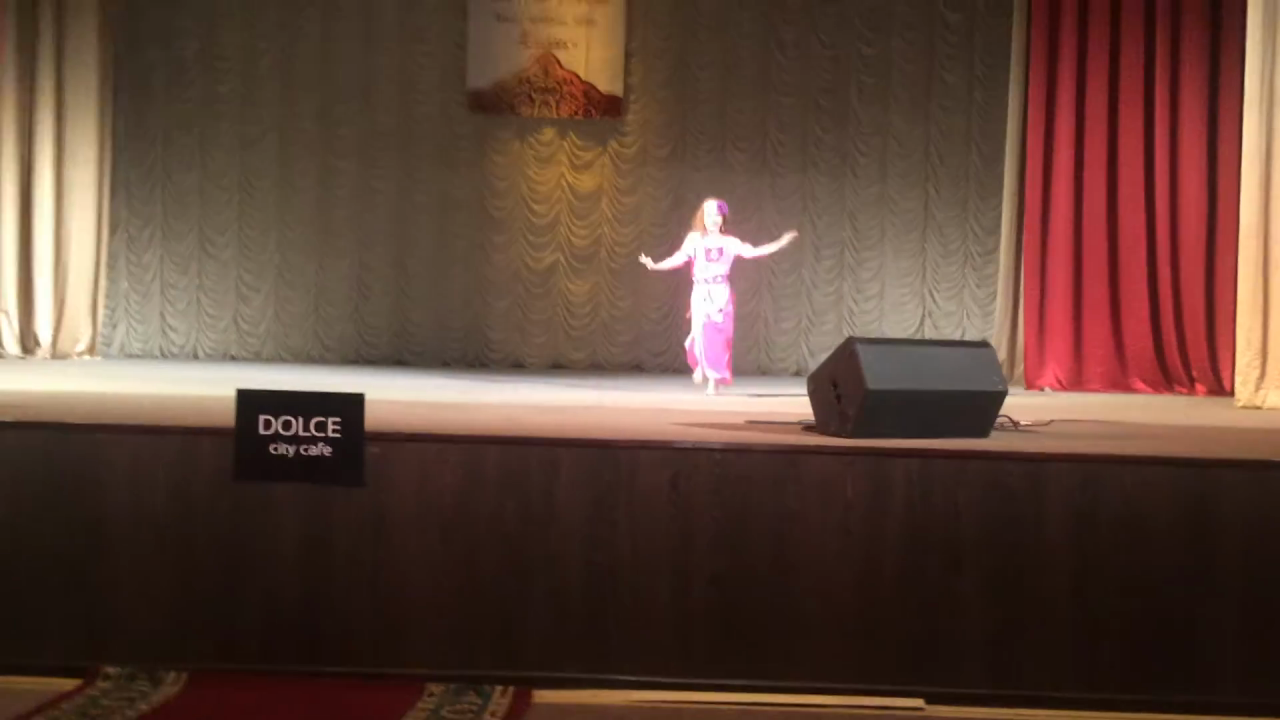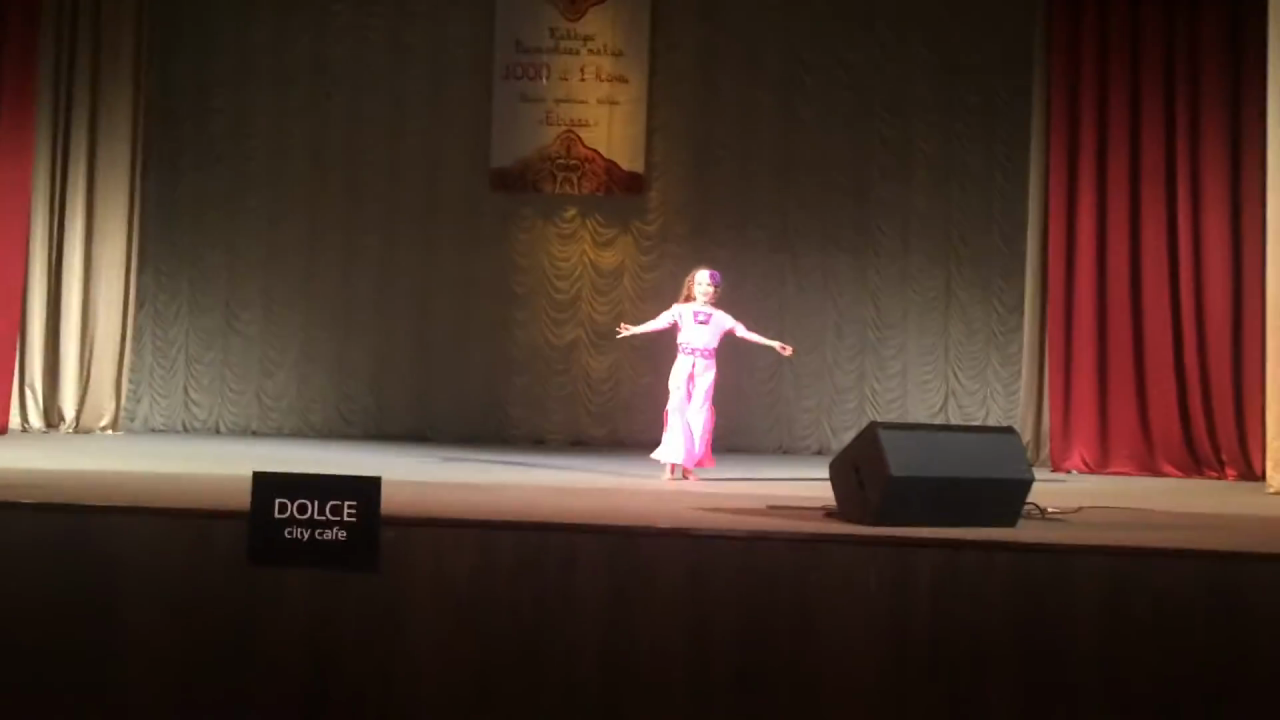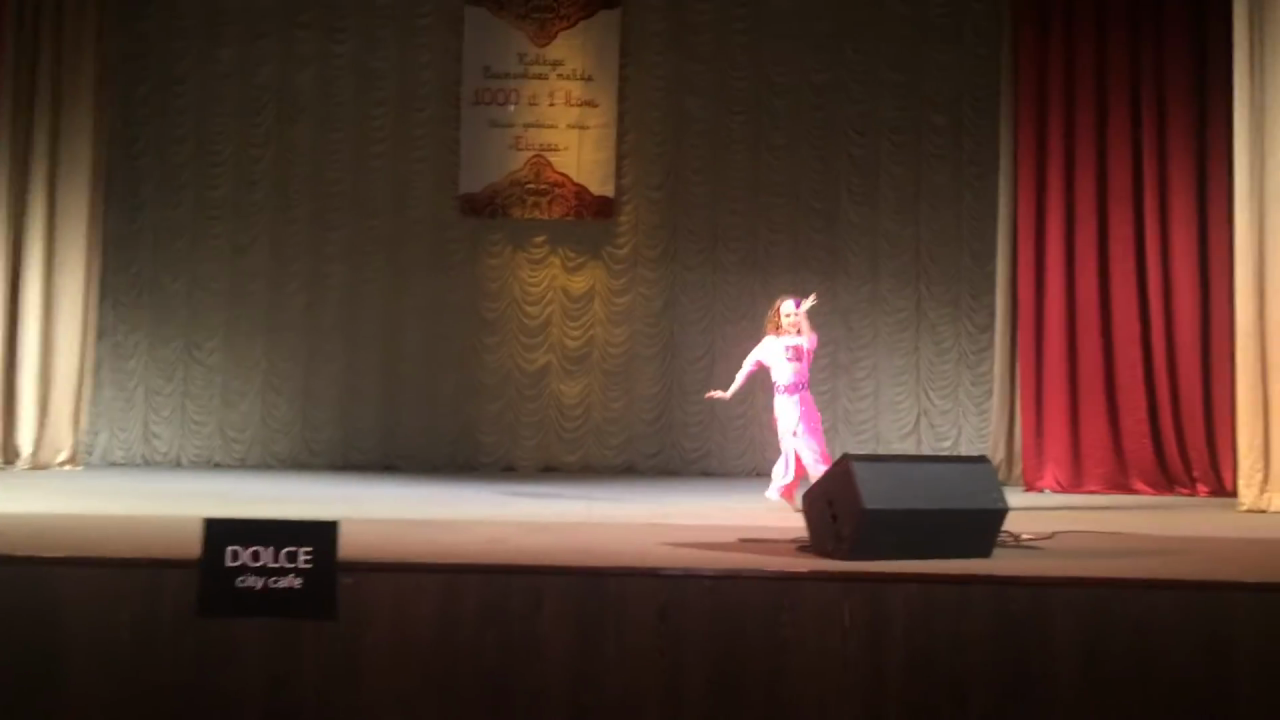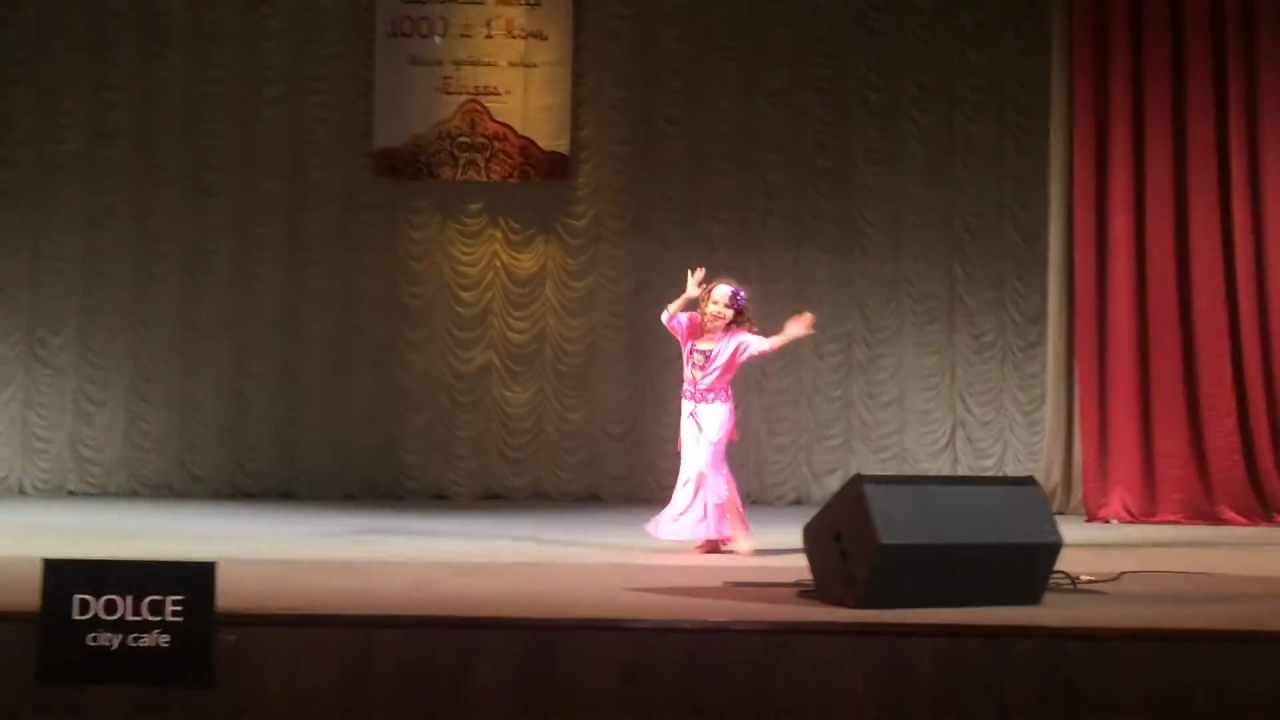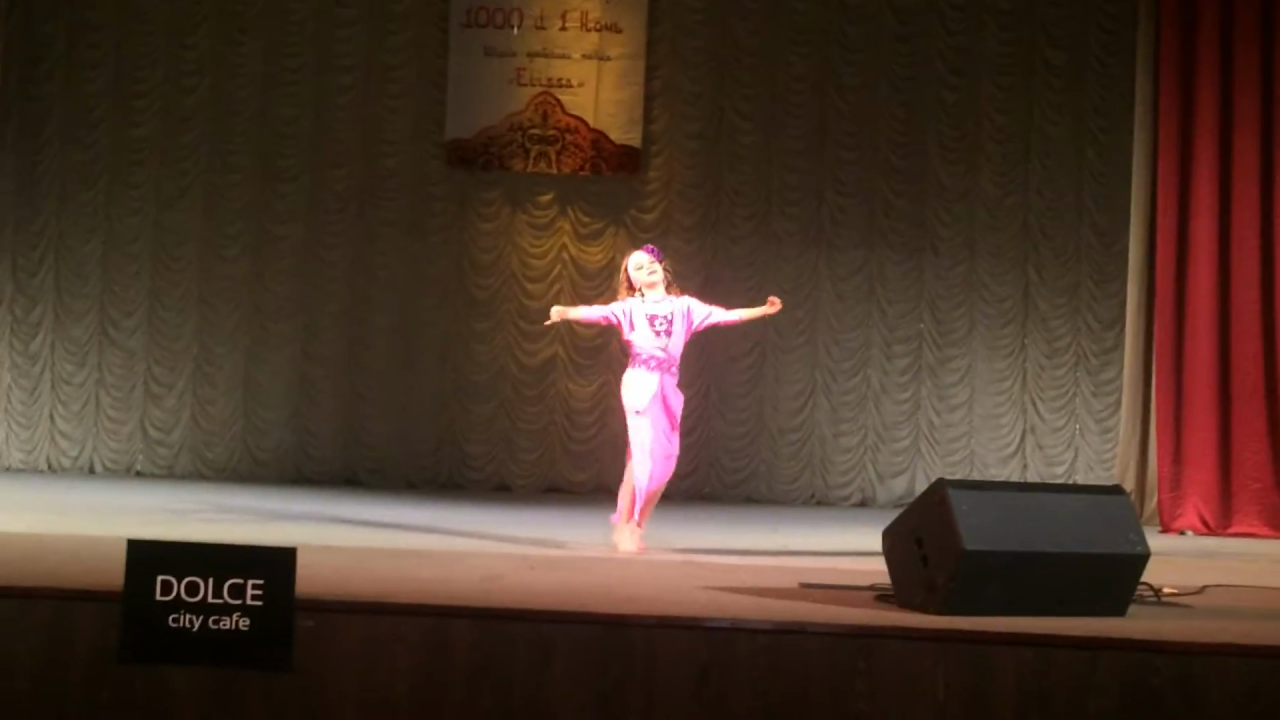
dt=1s
person 1, frame 1
left shoulder: (729, 241)
right shoulder: (693, 240)
left elbow: (751, 252)
right elbow: (679, 259)
left wrist: (779, 243)
right wrist: (655, 265)
left hip: (721, 291)
right hip: (701, 292)
left knee: (721, 337)
right knee: (701, 329)
left ankle: (714, 381)
right ankle: (701, 367)
person 1, frame 2
left shoulder: (720, 316)
right shoulder: (681, 309)
left elbow: (743, 331)
right elbow: (661, 322)
left wrist: (774, 343)
right wrist: (634, 330)
left hip: (706, 366)
right hip: (683, 364)
left knee: (699, 414)
right knee: (678, 410)
left ankle: (686, 463)
right ankle: (671, 463)
person 1, frame 3
left shoulder: (807, 339)
right shoulder: (770, 343)
left elbow: (810, 343)
right elbow: (748, 366)
left wrist: (803, 315)
right wrist: (728, 392)
left hip: (803, 397)
right hip: (784, 399)
left knee: (802, 448)
right knee: (805, 447)
left ankle: (781, 491)
person 1, frame 4
left shoulder: (736, 339)
right shoulder: (691, 326)
left elbow: (763, 345)
right elbow: (667, 317)
left wrist: (787, 337)
right wrist: (687, 297)
left hip: (715, 410)
right hip: (690, 409)
left knee: (708, 466)
right knee: (693, 471)
left ankle: (740, 531)
right ankle: (712, 537)
person 1, frame 5
left shoulder: (684, 305)
right shoulder: (629, 306)
left elbow: (724, 316)
right elbow: (595, 313)
left wrist: (763, 310)
right wrist: (564, 312)
left hip: (668, 386)
right hip: (640, 384)
left knee: (663, 459)
right knee: (644, 454)
left ankle: (636, 525)
right ankle: (623, 527)
